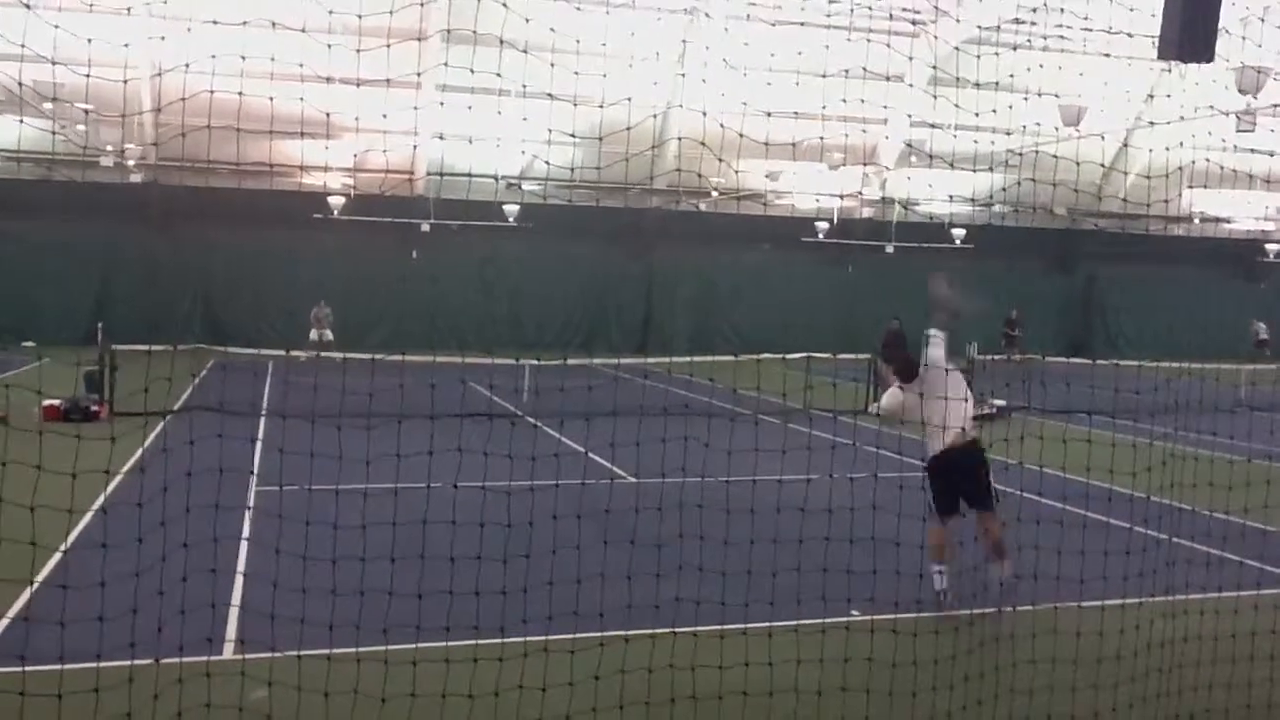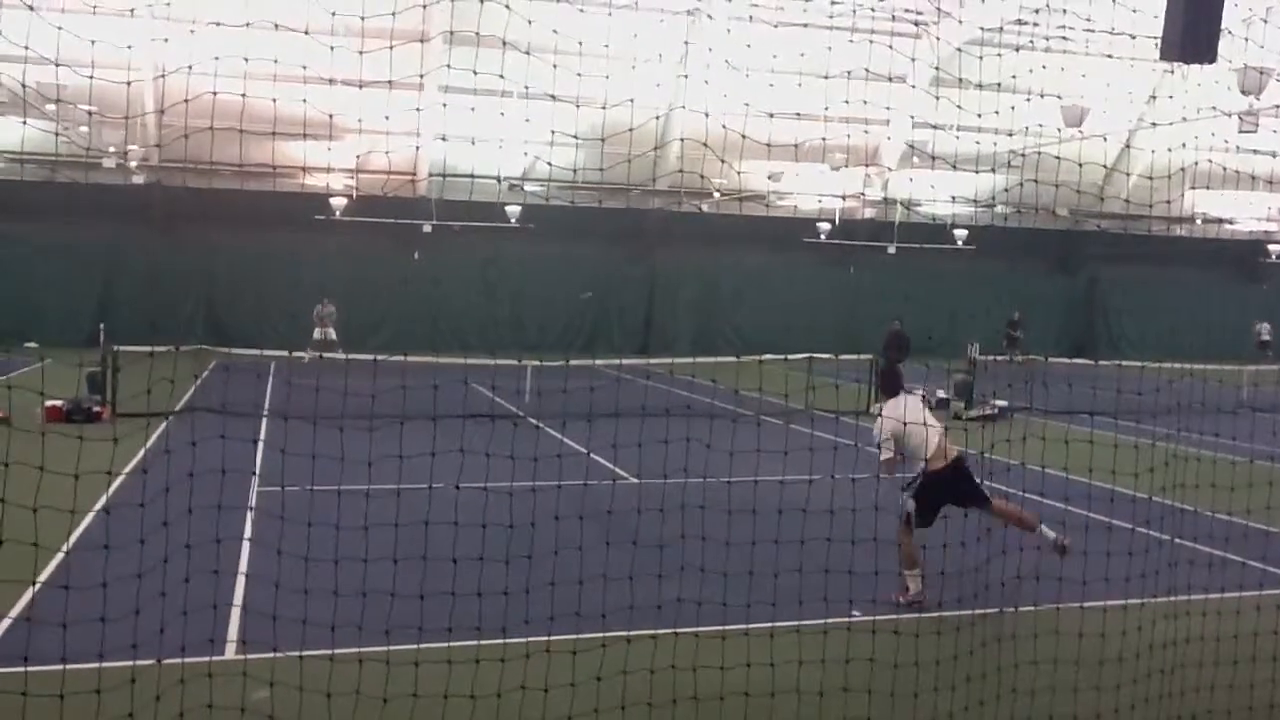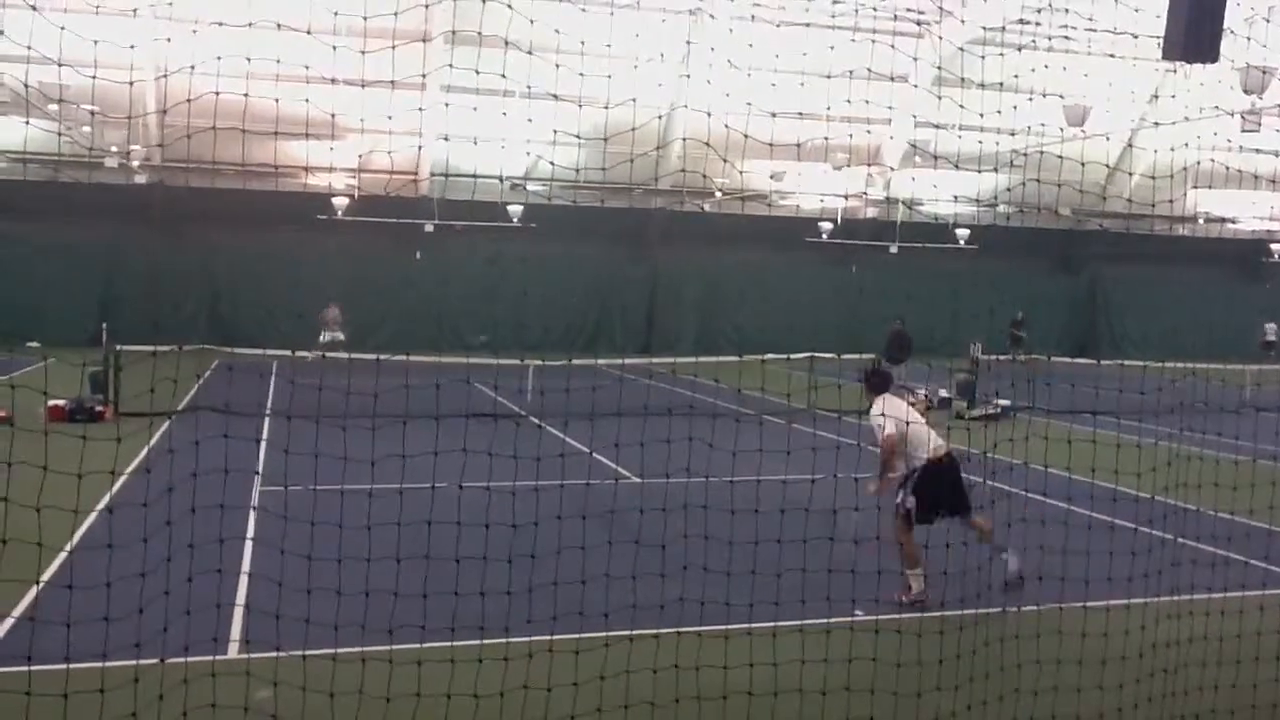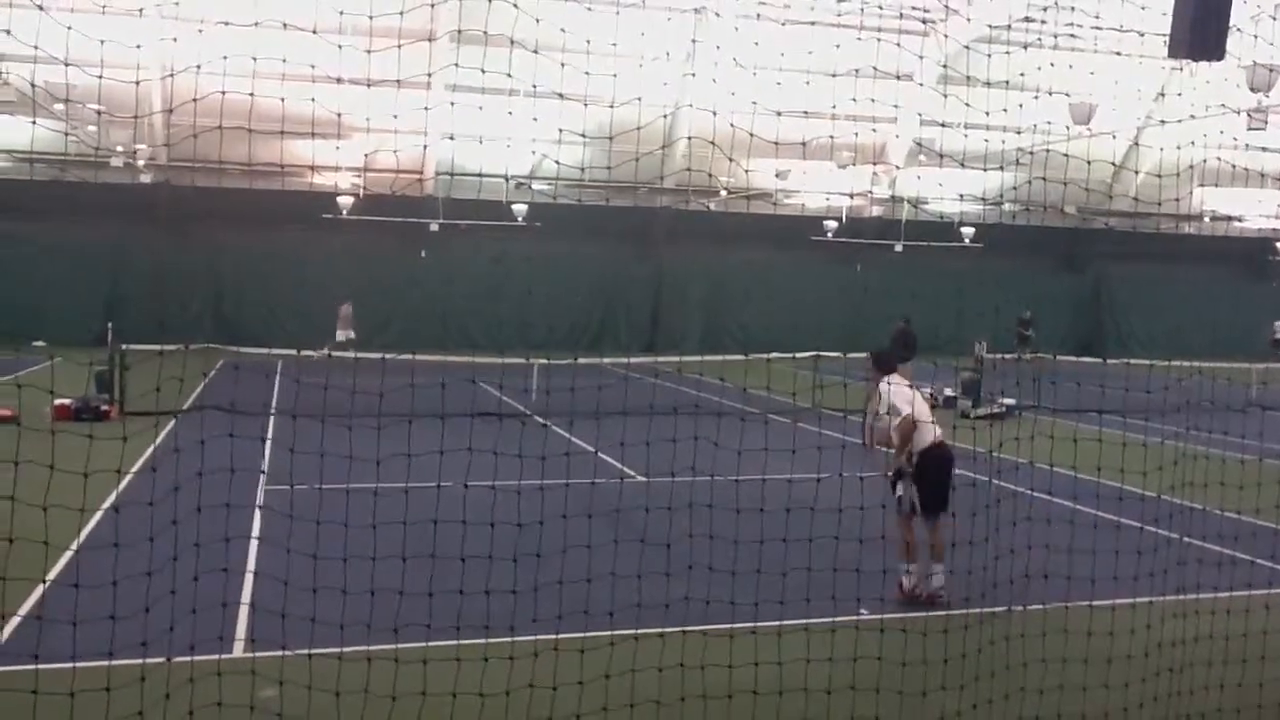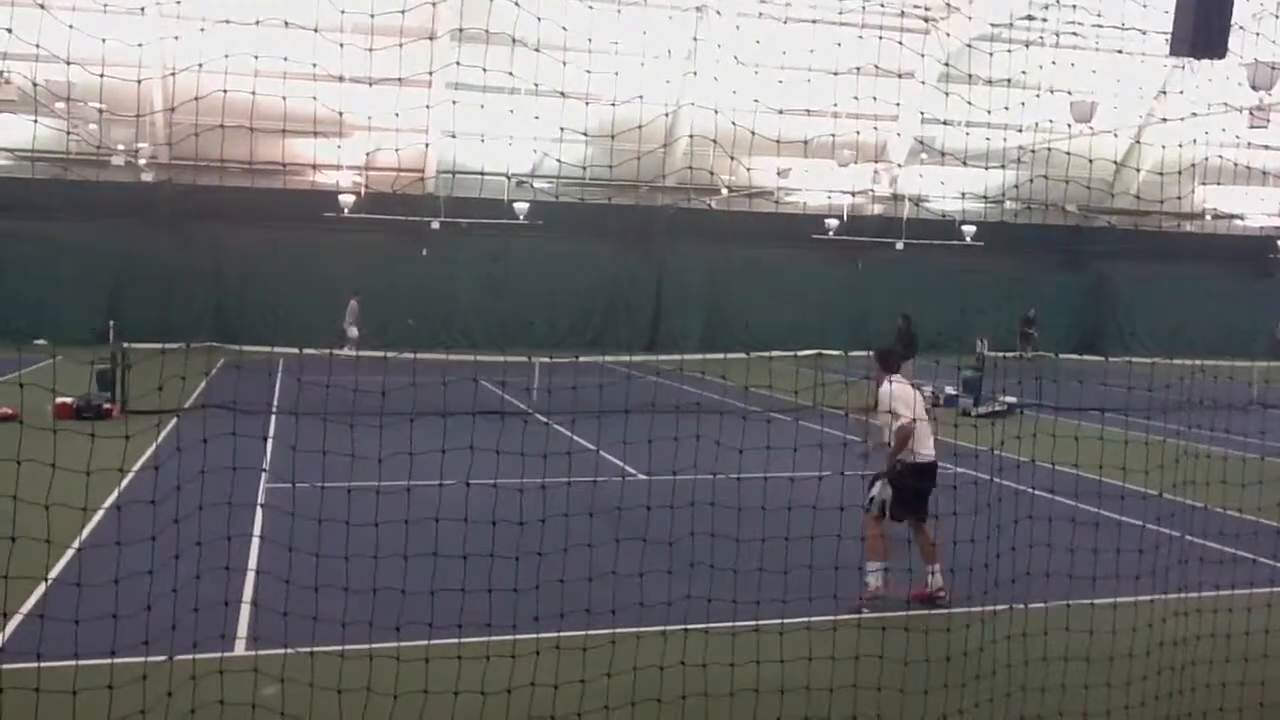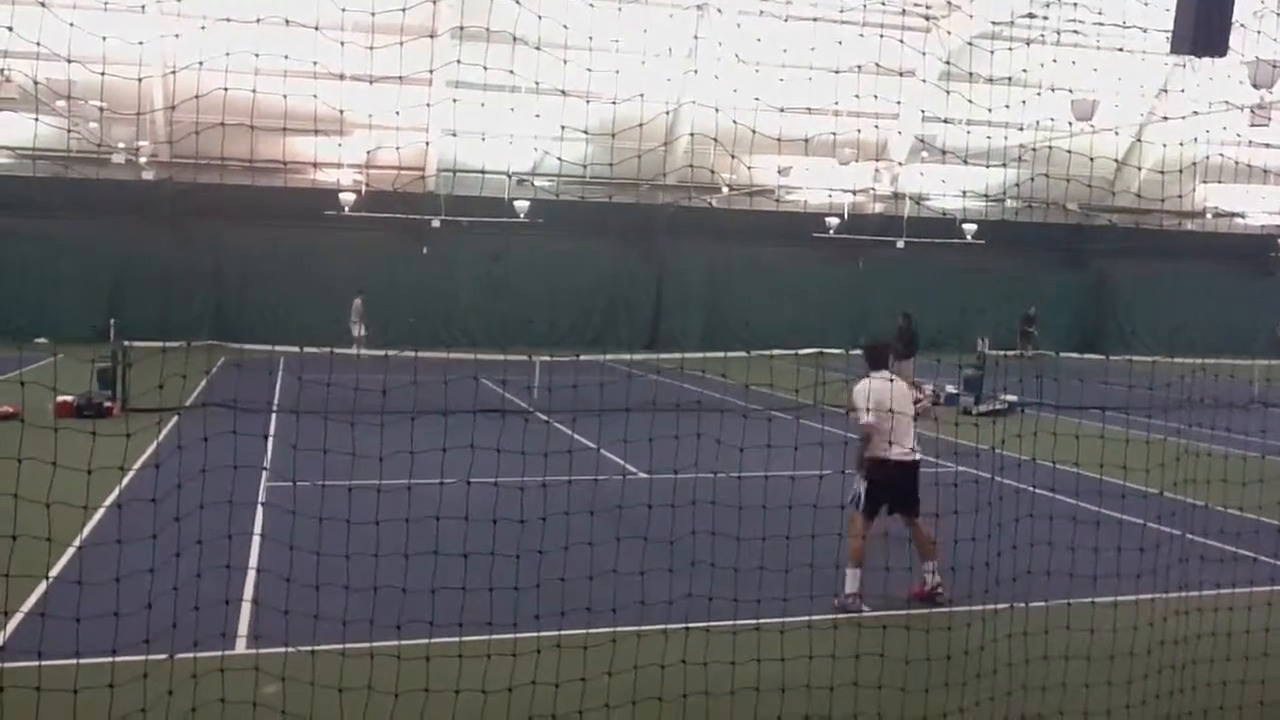
dt=0.2s
person 1, frame 1
left shoulder: (897, 395)
right shoulder: (936, 367)
left elbow: (882, 413)
right elbow: (937, 333)
left hip: (940, 459)
right hip: (970, 451)
left knee: (941, 522)
right knee: (987, 517)
left ankle: (940, 582)
right ankle: (1002, 570)
person 1, frame 2
left shoulder: (884, 421)
right shoulder: (913, 400)
left elbow: (888, 467)
left hip: (931, 477)
right hip: (956, 464)
left knee: (905, 531)
right knee: (994, 506)
left ankle: (914, 592)
right ankle: (1053, 539)
person 1, frame 3
left shoulder: (877, 411)
right shoulder: (897, 403)
left elbow: (891, 444)
left wrist: (882, 477)
right wrist: (894, 477)
left hip: (927, 471)
right hip: (945, 461)
left knee: (902, 528)
right knee: (969, 517)
left ankle: (916, 590)
right ankle: (1009, 560)
person 1, frame 4
left shoulder: (886, 389)
right shoulder: (903, 386)
left elbow: (909, 421)
left wrist: (900, 453)
right wrist: (879, 439)
left hip: (924, 457)
right hip: (941, 453)
left knee: (905, 520)
right knee: (933, 520)
left ankle: (913, 583)
right ankle: (936, 584)
person 1, frame 5
left shoulder: (887, 390)
right shoulder: (908, 388)
left elbow: (905, 429)
left wrist: (890, 461)
left hip: (906, 465)
right hip: (928, 464)
left knee: (873, 519)
right knee: (918, 523)
left ankle: (874, 585)
right ankle: (936, 587)
person 1, frame 6
left shoulder: (863, 387)
right shoulder: (902, 386)
left elbow: (866, 428)
left wrist: (860, 458)
left hip: (879, 462)
right hip: (909, 462)
left knee: (859, 524)
right knee: (913, 521)
left ankle: (852, 594)
right ankle: (933, 583)
